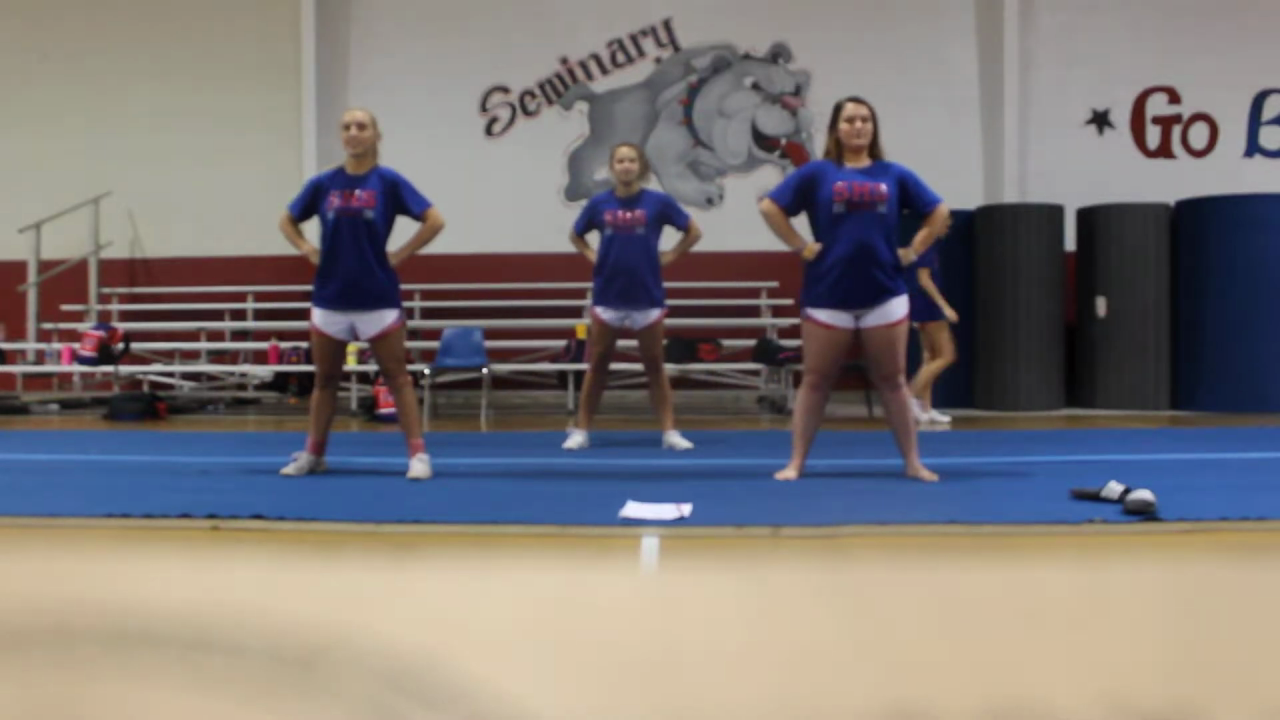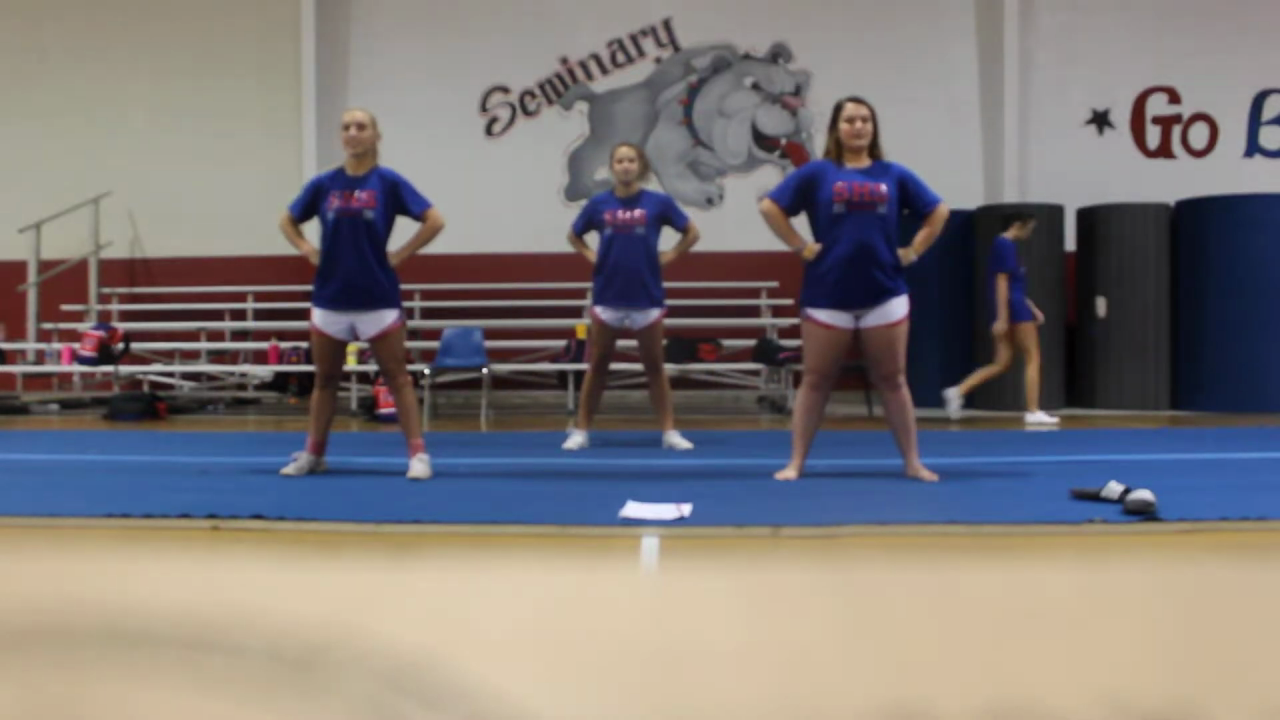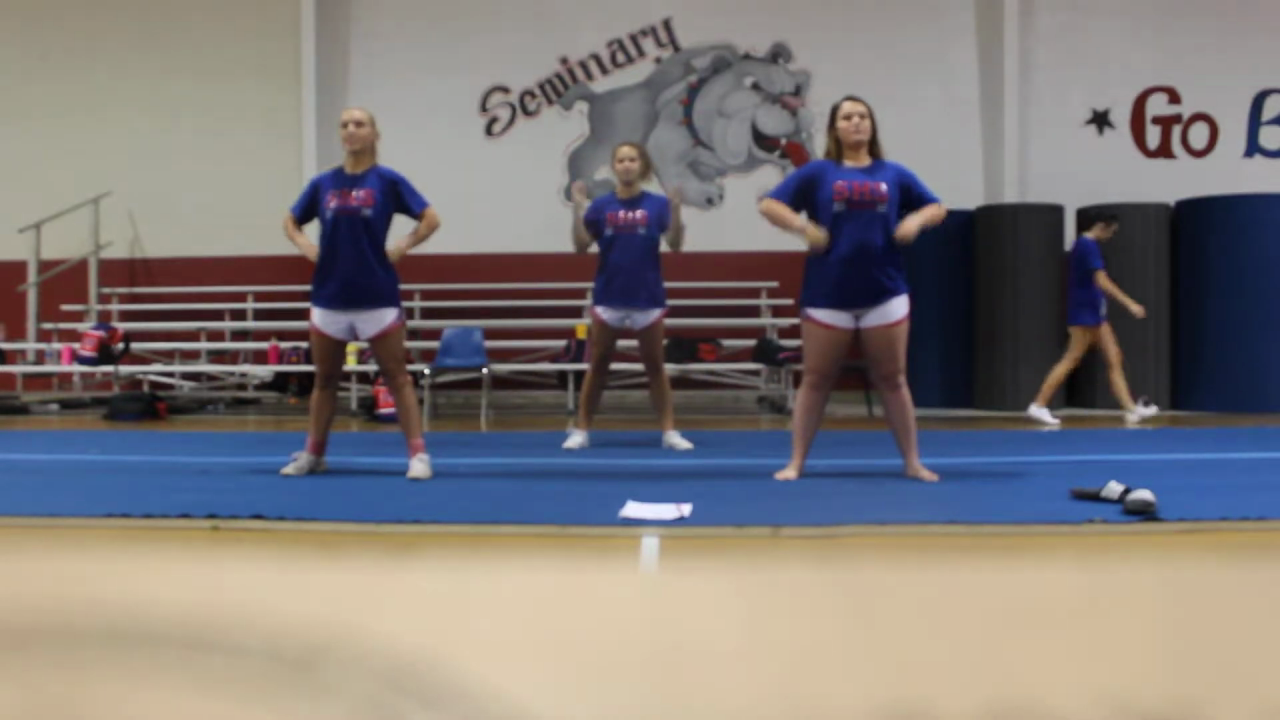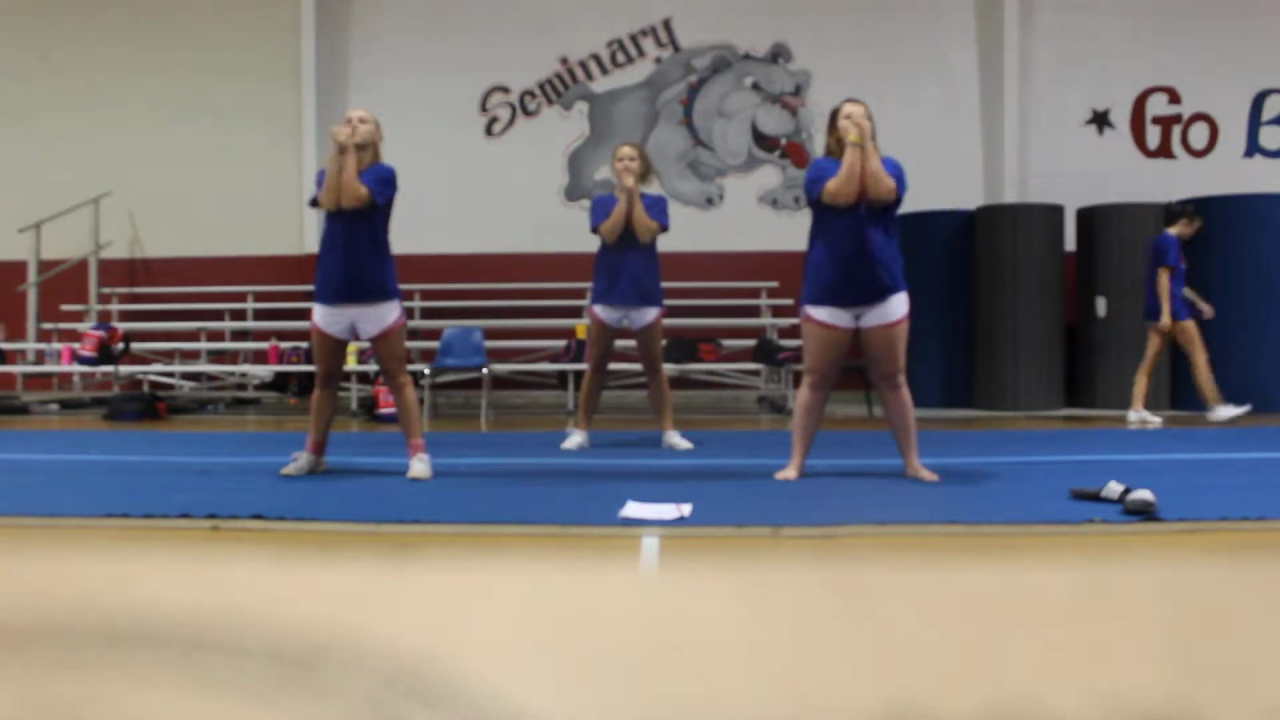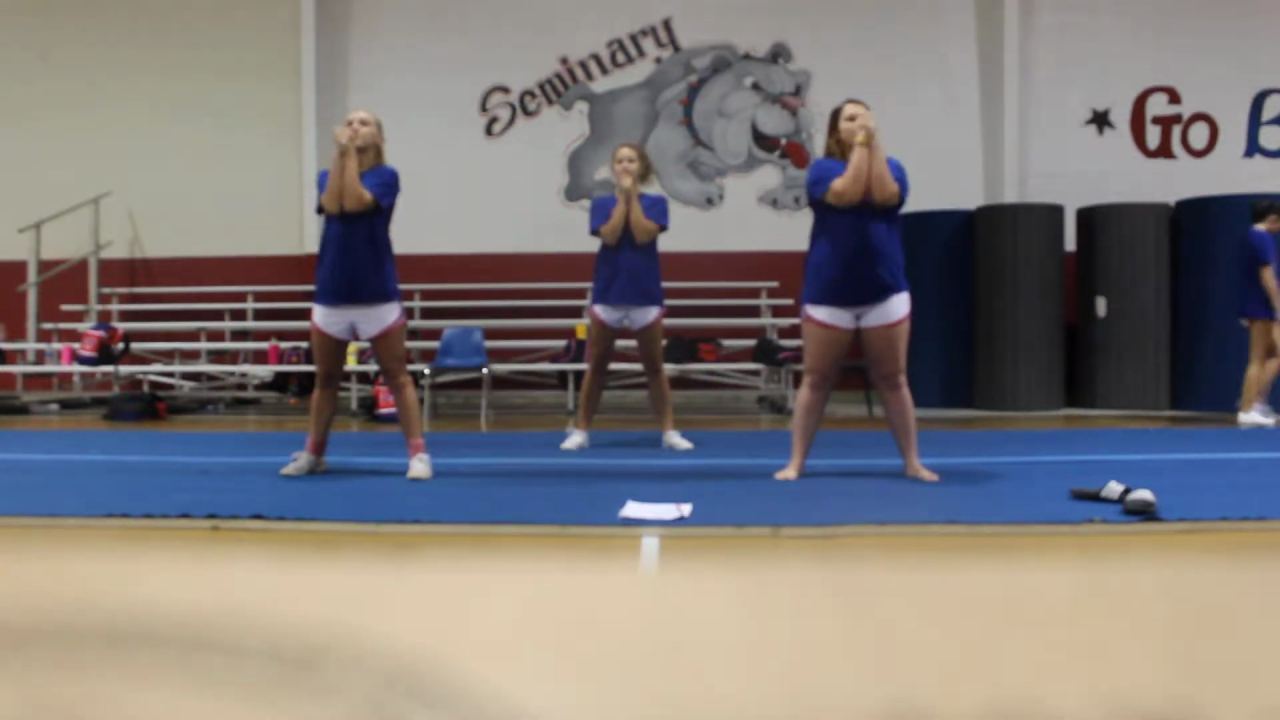
dt=0.4s
person 1, frame 1
left shoulder: (894, 174)
right shoulder: (817, 173)
left elbow: (938, 212)
right elbow: (769, 207)
left wrist: (912, 252)
right wrist: (801, 247)
left hip: (885, 295)
right hip: (828, 295)
left knee: (892, 381)
right knee: (816, 381)
left ankle: (913, 462)
right ankle: (796, 462)
person 1, frame 2
left shoulder: (894, 175)
right shoulder: (816, 173)
left elbow: (938, 212)
right elbow: (769, 207)
left wrist: (912, 252)
right wrist: (801, 248)
left hip: (884, 294)
right hip: (827, 295)
left knee: (892, 381)
right knee: (816, 381)
left ankle: (913, 462)
right ankle: (795, 462)
person 1, frame 3
left shoulder: (892, 172)
right shoulder: (816, 172)
left elbow: (938, 209)
right elbow: (769, 205)
left wrist: (915, 221)
right wrist: (803, 227)
left hip: (885, 294)
right hip: (828, 295)
left knee: (893, 381)
right knee: (816, 381)
left ankle: (913, 462)
right ankle: (796, 463)
person 1, frame 4
left shoulder: (889, 165)
right shoulder: (822, 167)
left elbow: (882, 194)
right elbow: (841, 194)
left wrist: (867, 140)
right wrist: (852, 143)
left hip: (884, 292)
right hip: (827, 293)
left knee: (892, 380)
right knee: (816, 380)
left ankle: (912, 462)
right ankle: (796, 462)
person 1, frame 5
left shoulder: (890, 165)
right shoulder: (823, 168)
left elbow: (886, 196)
right elbow: (848, 193)
left wrist: (874, 139)
right wrist: (861, 142)
left hip: (885, 292)
right hip: (829, 293)
left knee: (893, 380)
right knee: (816, 380)
left ankle: (912, 462)
right ankle: (796, 462)
person 2, frame 1
left shoulder: (389, 182)
right shoulder: (323, 183)
left elbow: (434, 220)
right elbow: (287, 221)
left wrist: (399, 255)
right wrist: (309, 251)
left hip: (378, 298)
right hip: (330, 298)
left knee: (397, 377)
right knee: (325, 379)
left ankle: (418, 454)
right ankle: (312, 453)
person 2, frame 2
left shoulder: (389, 182)
right shoulder: (323, 184)
left elbow: (434, 221)
right elbow: (288, 221)
left wrist: (400, 255)
right wrist: (309, 251)
left hip: (378, 298)
right hip: (330, 298)
left knee: (397, 378)
right knee: (325, 380)
left ankle: (418, 454)
right ankle: (312, 453)
person 2, frame 3
left shoulder: (388, 180)
right shoulder: (322, 183)
left elbow: (429, 220)
right elbow: (291, 223)
left wrist: (400, 248)
right wrist: (305, 245)
left hip: (377, 298)
right hip: (329, 297)
left knee: (396, 377)
right knee: (324, 380)
left ankle: (418, 454)
right ankle: (312, 453)
person 2, frame 4
left shoulder: (383, 174)
right shoulder: (329, 172)
left elbow: (352, 198)
right elbow: (329, 203)
left wrist: (349, 151)
right wrist: (337, 151)
left hip: (378, 294)
right hip: (331, 294)
left knee: (397, 376)
right knee: (325, 379)
left ankle: (418, 453)
right ankle: (312, 453)
person 2, frame 5
left shoulder: (386, 176)
right shoulder: (328, 175)
left elbow: (355, 202)
right elbow: (333, 205)
left wrist: (350, 153)
right wrist: (339, 152)
left hip: (378, 295)
right hip: (331, 294)
left knee: (397, 377)
right knee: (325, 379)
left ankle: (418, 454)
right ankle: (312, 453)
person 3, frame 1
left shoulder: (659, 202)
right shoulder: (598, 203)
left elbow: (693, 232)
right elbow: (576, 235)
left wrist: (668, 256)
right wrist: (593, 256)
left hip: (647, 298)
right hip: (607, 298)
left knee: (654, 367)
right knee: (597, 366)
left ankle: (669, 431)
right ankle: (580, 430)
person 3, frame 2
left shoulder: (658, 202)
right shoulder: (598, 203)
left elbow: (692, 233)
right elbow: (574, 236)
left wrist: (667, 257)
right wrist: (593, 257)
left hip: (646, 297)
right hip: (607, 297)
left knee: (655, 367)
right knee: (597, 366)
left ankle: (670, 432)
right ankle: (580, 431)
person 3, frame 3
left shoulder: (658, 203)
right shoulder: (601, 204)
left elbow: (675, 245)
right elbow: (581, 246)
left wrist: (675, 208)
right wrist: (579, 210)
left hip: (647, 297)
right hip: (608, 296)
left knee: (655, 367)
right knee: (597, 366)
left ankle: (670, 432)
right ankle: (580, 430)
person 3, frame 4
left shoulder: (655, 201)
right shoulder: (602, 201)
left elbow: (646, 235)
right elbow: (609, 235)
left wrist: (636, 195)
right wrist: (622, 195)
left hip: (645, 295)
right hip: (607, 294)
left knee: (654, 366)
right knee: (596, 365)
left ankle: (669, 432)
right ankle: (579, 431)
person 3, frame 5
left shoulder: (655, 202)
right shoulder: (602, 203)
left elbow: (643, 235)
right elbow: (609, 236)
left wrist: (632, 196)
right wrist: (621, 198)
left hip: (645, 296)
right hip: (607, 294)
left knee: (654, 366)
right knee: (596, 366)
left ankle: (669, 431)
right ankle: (580, 430)
person 4, frame 1
right shoulder: (927, 251)
right elbow: (923, 279)
left wrist: (941, 307)
right wrist: (945, 306)
left hip: (927, 312)
right hip: (927, 313)
left knee: (929, 359)
right knee: (947, 357)
left ankle: (926, 409)
right ankle: (912, 395)
person 4, frame 2
left shoulder: (1002, 244)
right shoulder: (1006, 245)
right elbow: (1002, 283)
left wrist: (1033, 307)
right wrist: (1001, 317)
left hip: (1016, 309)
right hip: (1013, 310)
left knee: (1001, 364)
right knee: (1033, 359)
left ankle: (958, 391)
right ankle: (1033, 412)
person 4, frame 3
left shoulder: (1083, 245)
right shoulder: (1088, 246)
right elbow: (1101, 281)
left wrist: (1075, 319)
right wrist: (1130, 303)
left hip: (1089, 312)
right hip: (1085, 313)
left knee: (1115, 360)
right knee: (1070, 362)
left ankle: (1131, 409)
right ankle: (1038, 406)
person 4, frame 4
left shoulder: (1164, 240)
right shoulder: (1169, 241)
right elbow: (1163, 277)
left wrist: (1199, 303)
right wrist: (1166, 311)
left hip: (1157, 309)
right hip: (1171, 308)
left knee: (1149, 360)
right knee: (1199, 357)
left ankle: (1136, 410)
right ankle: (1216, 407)
person 4, frame 5
left shoulder: (1253, 236)
right shoulder: (1262, 239)
left hip: (1255, 305)
right hip: (1260, 306)
right knee: (1257, 360)
left ankle: (1255, 401)
right ankle: (1246, 411)
